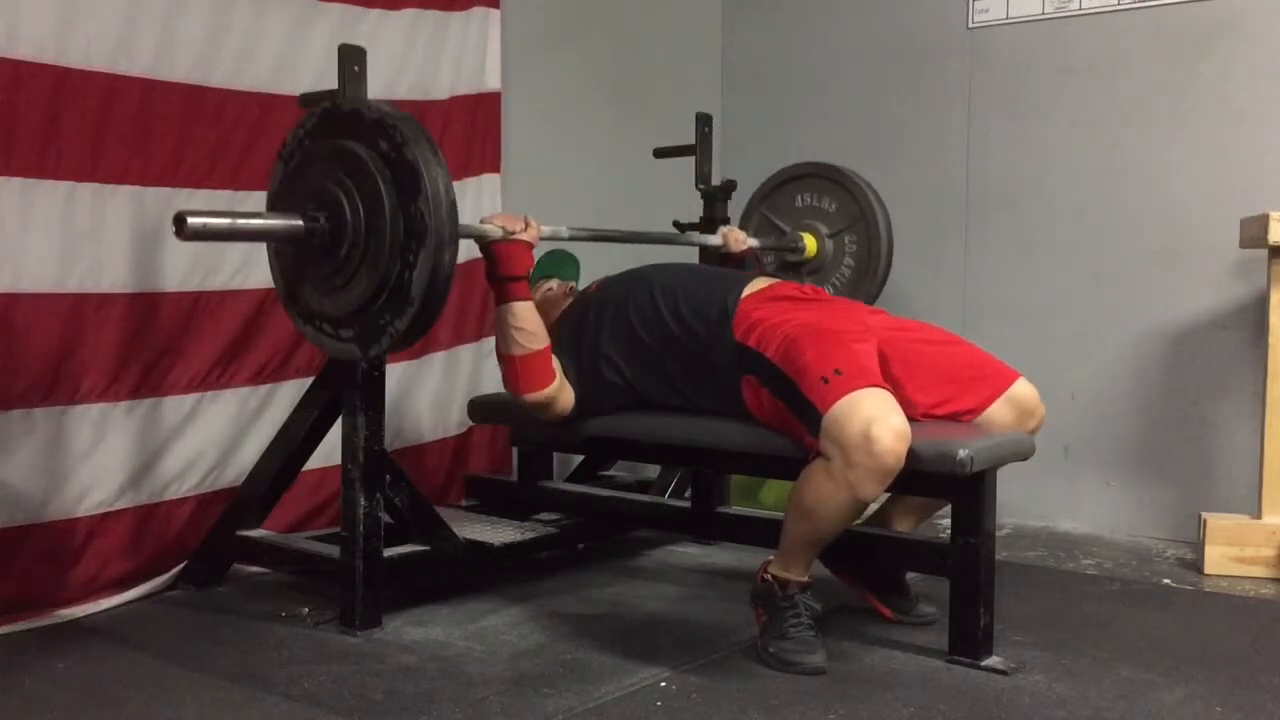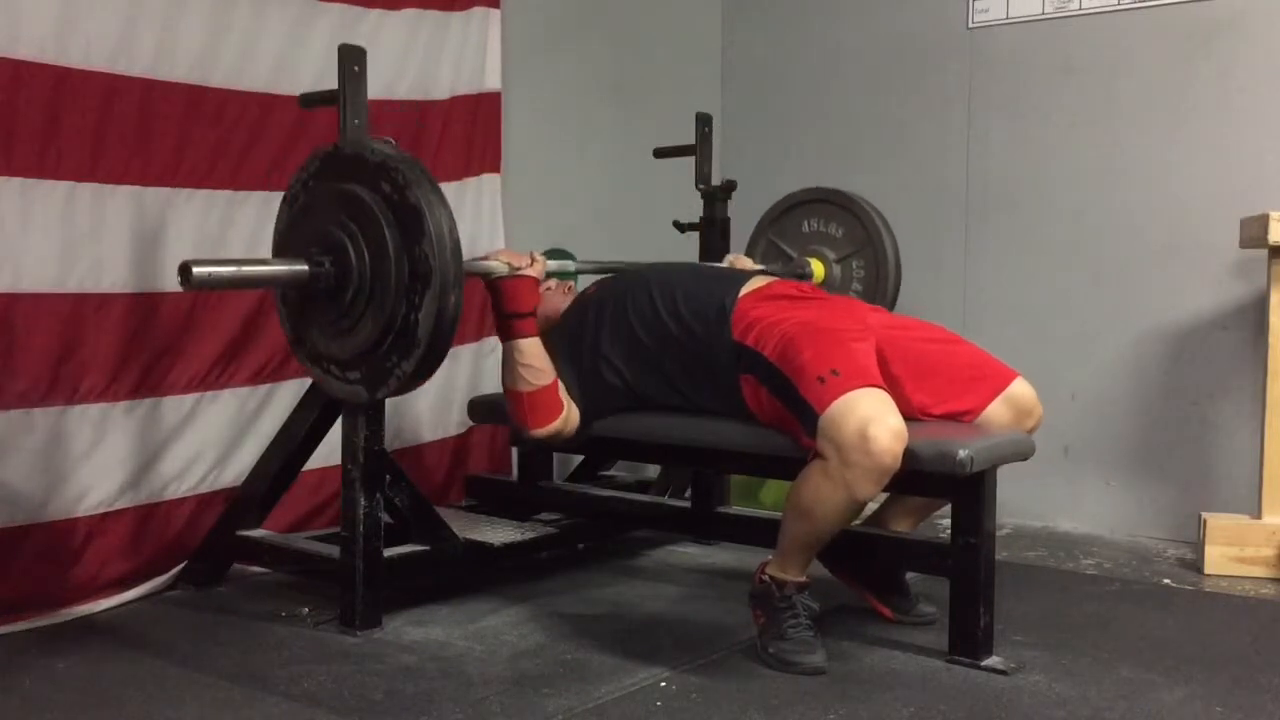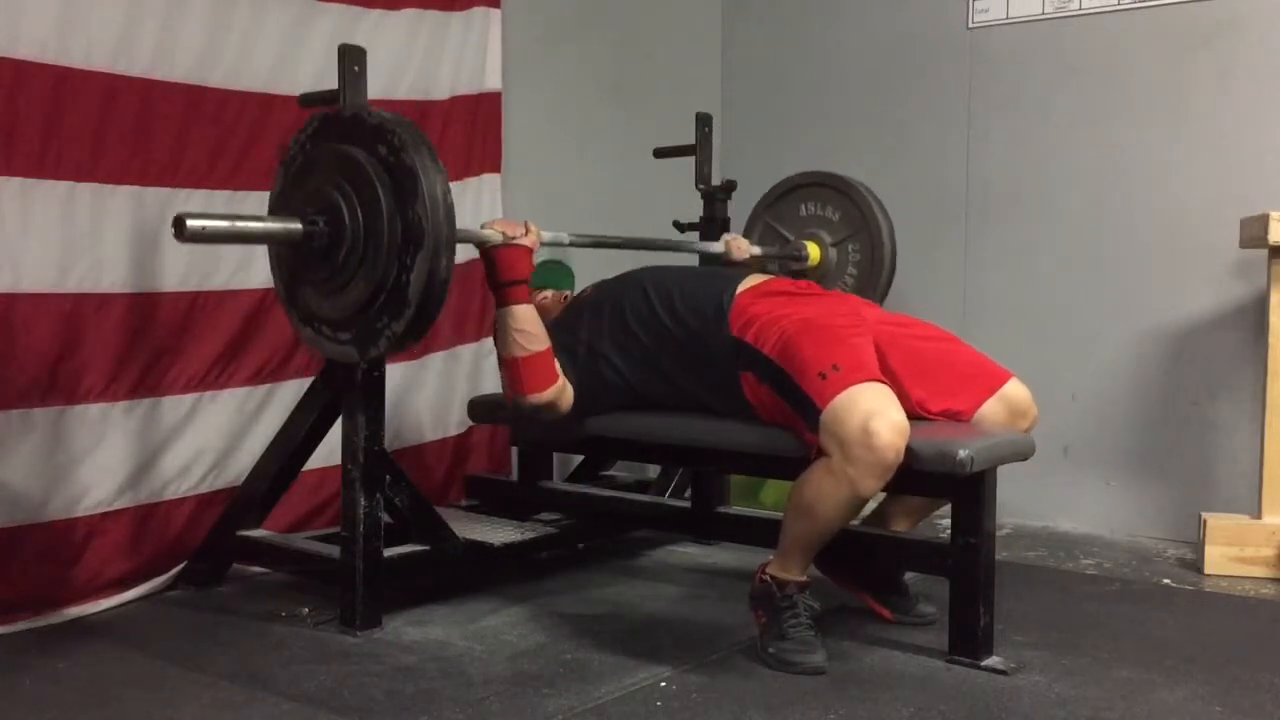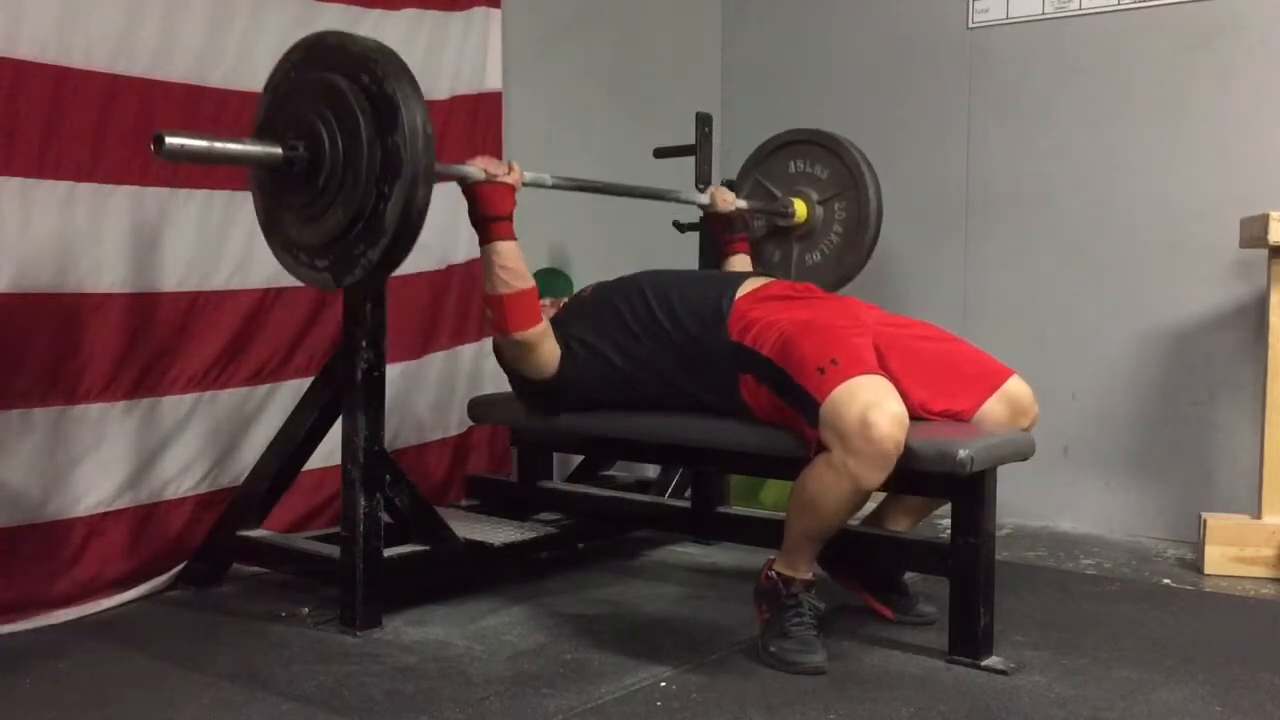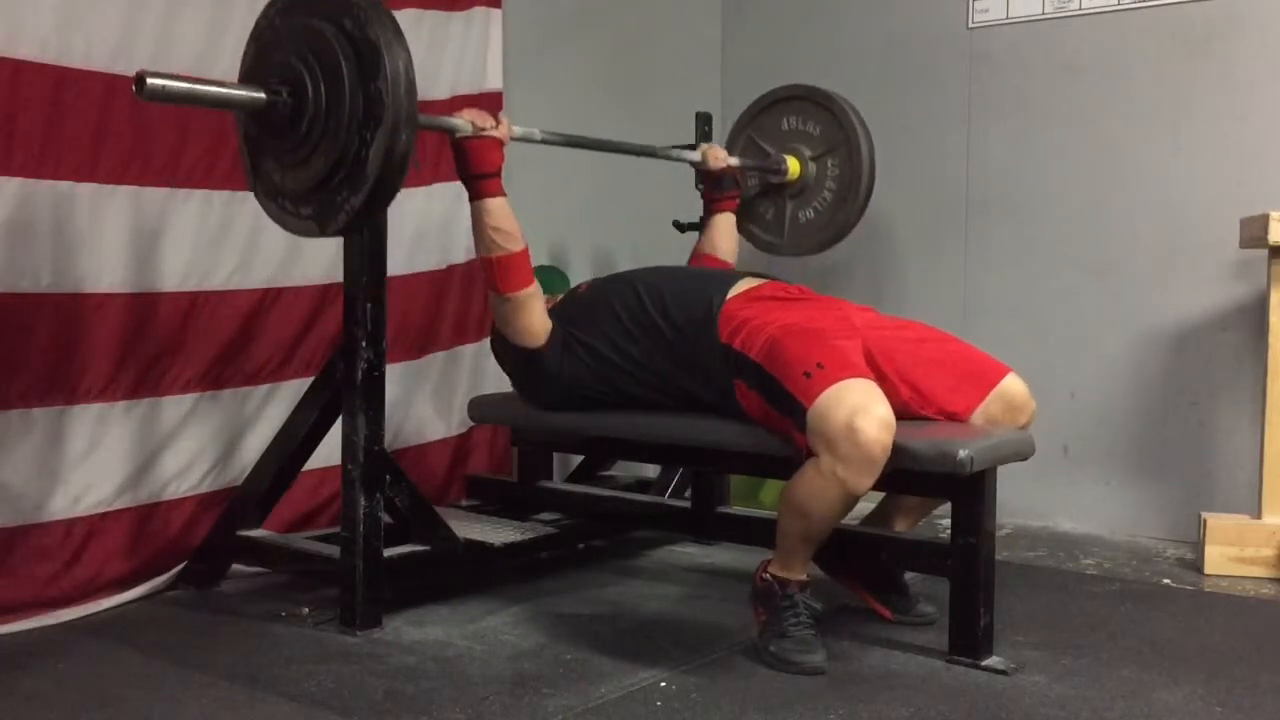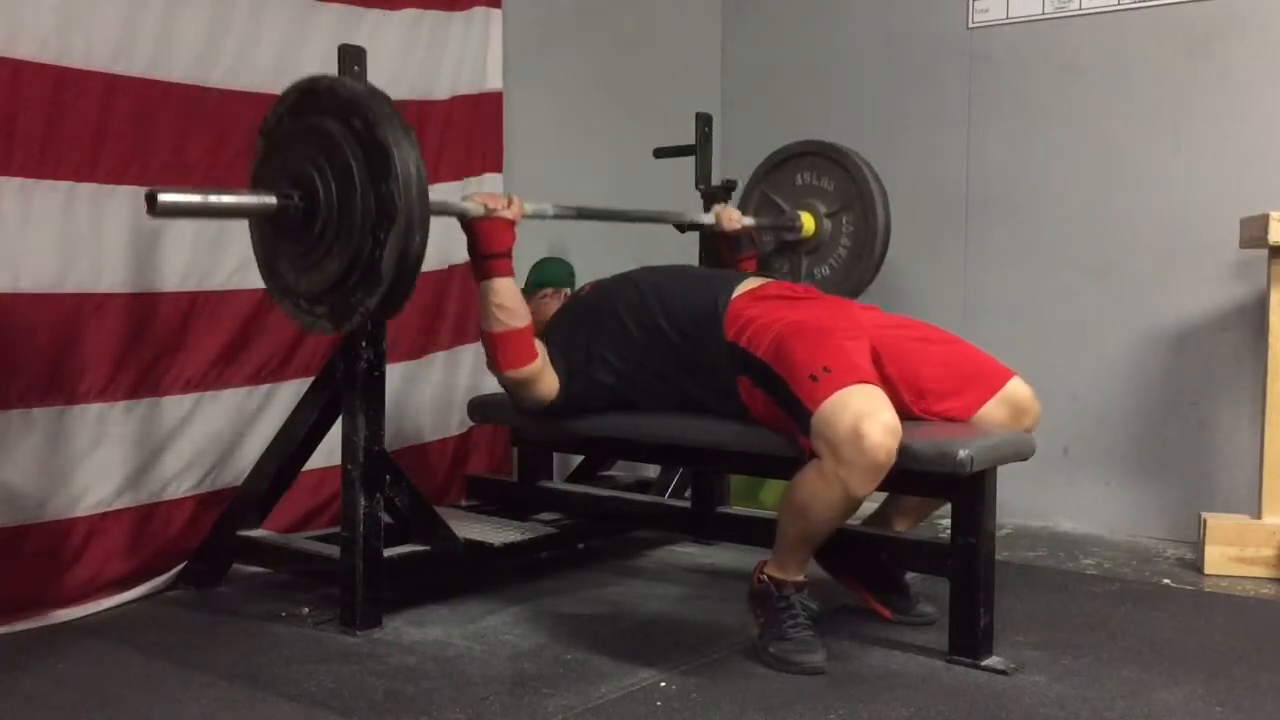
dt=0.3s
person 1, frame 1
left shoulder: (608, 318)
right shoulder: (561, 352)
right elbow: (534, 390)
left wrist: (743, 263)
right wrist: (509, 270)
left knee: (1018, 410)
right knee: (876, 439)
left ankle: (872, 551)
right ankle: (784, 585)
person 1, frame 2
left shoulder: (615, 316)
right shoulder: (558, 350)
right elbow: (542, 421)
left wrist: (749, 277)
right wrist: (514, 303)
left knee: (1015, 410)
right knee: (871, 443)
left ankle: (871, 550)
right ankle: (781, 587)
person 1, frame 3
left shoulder: (603, 322)
right shoulder: (559, 348)
right elbow: (537, 391)
left wrist: (744, 266)
right wrist: (510, 274)
left knee: (1011, 411)
right knee: (875, 437)
left ankle: (868, 551)
right ankle: (782, 585)
person 1, frame 4
left shoulder: (604, 326)
right shoulder: (555, 365)
right elbow: (516, 328)
left wrist: (732, 229)
right wrist: (494, 217)
left knee: (1011, 408)
right knee: (876, 429)
left ankle: (868, 552)
right ankle: (787, 584)
person 1, frame 5
left shoulder: (596, 323)
right shoulder: (552, 365)
left elbow: (713, 273)
right elbow: (508, 285)
left wrist: (721, 190)
right wrist: (482, 174)
left knee: (1009, 406)
right knee: (863, 434)
left ankle: (869, 551)
right ankle: (783, 585)
person 1, frame 6
left shoulder: (614, 316)
right shoulder: (555, 353)
right elbow: (515, 368)
left wrist: (738, 244)
right wrist: (492, 250)
left knee: (1013, 409)
right knee: (866, 440)
left ankle: (870, 553)
right ankle: (780, 586)
